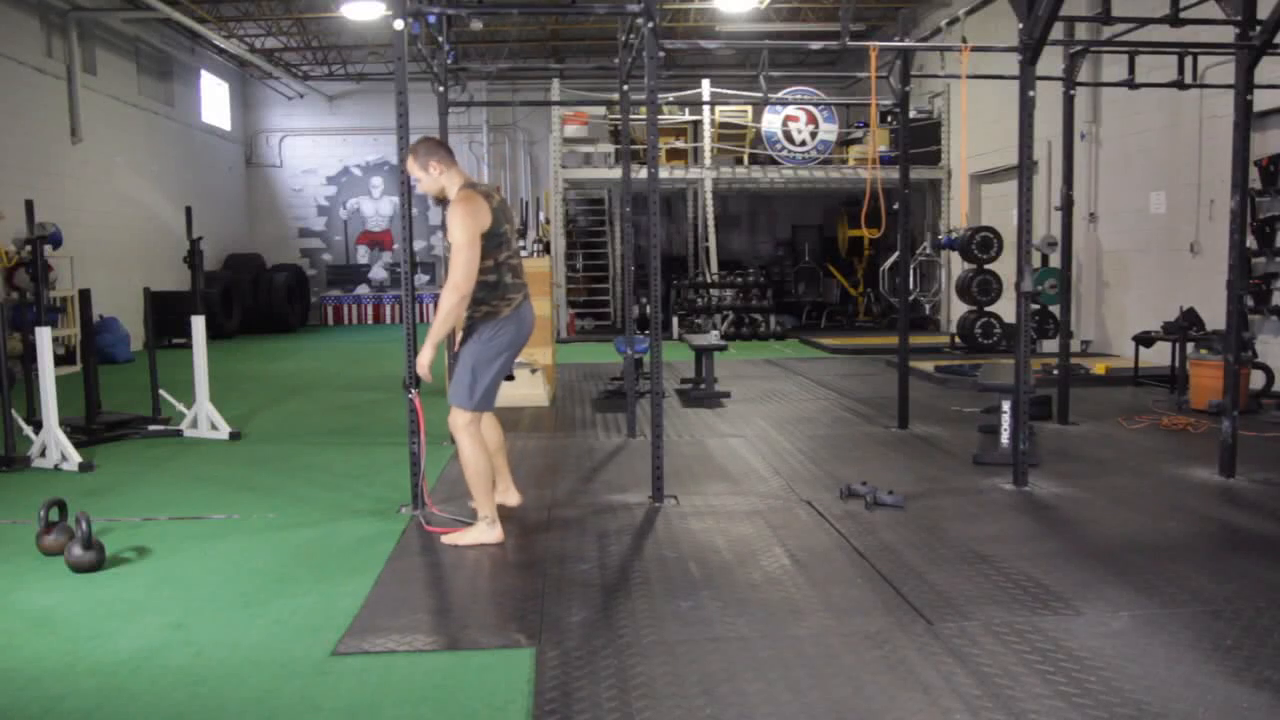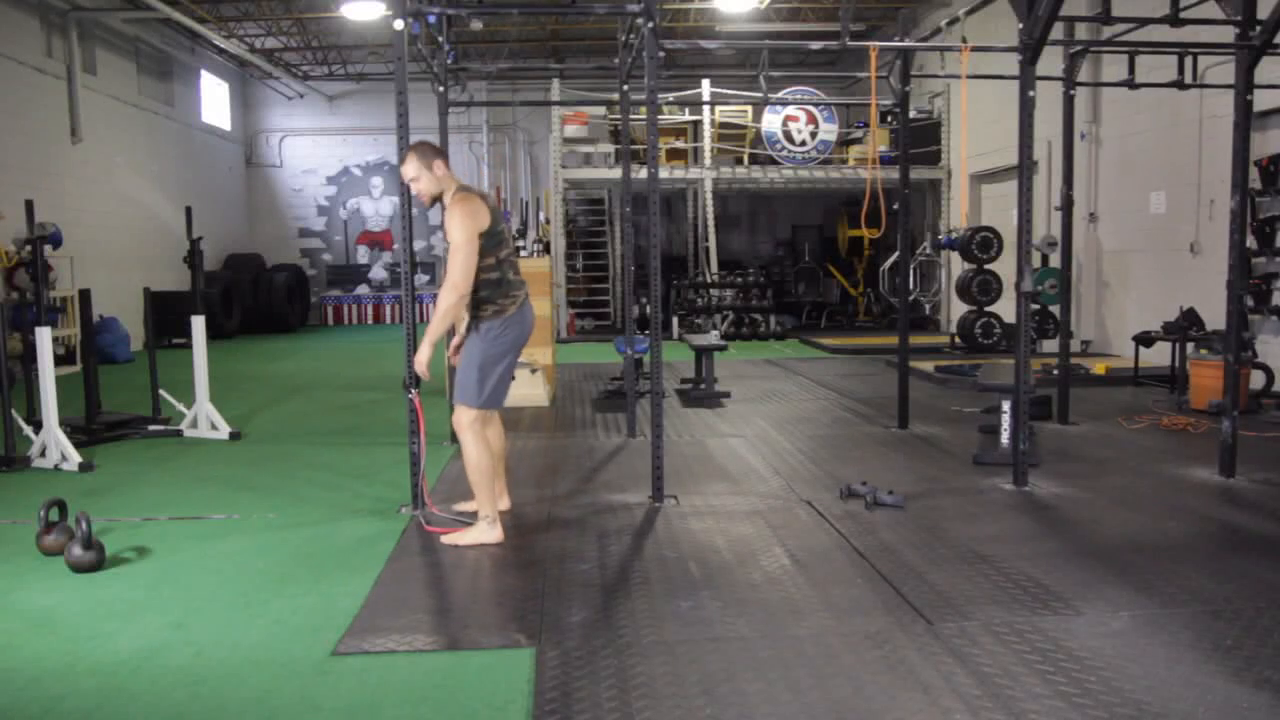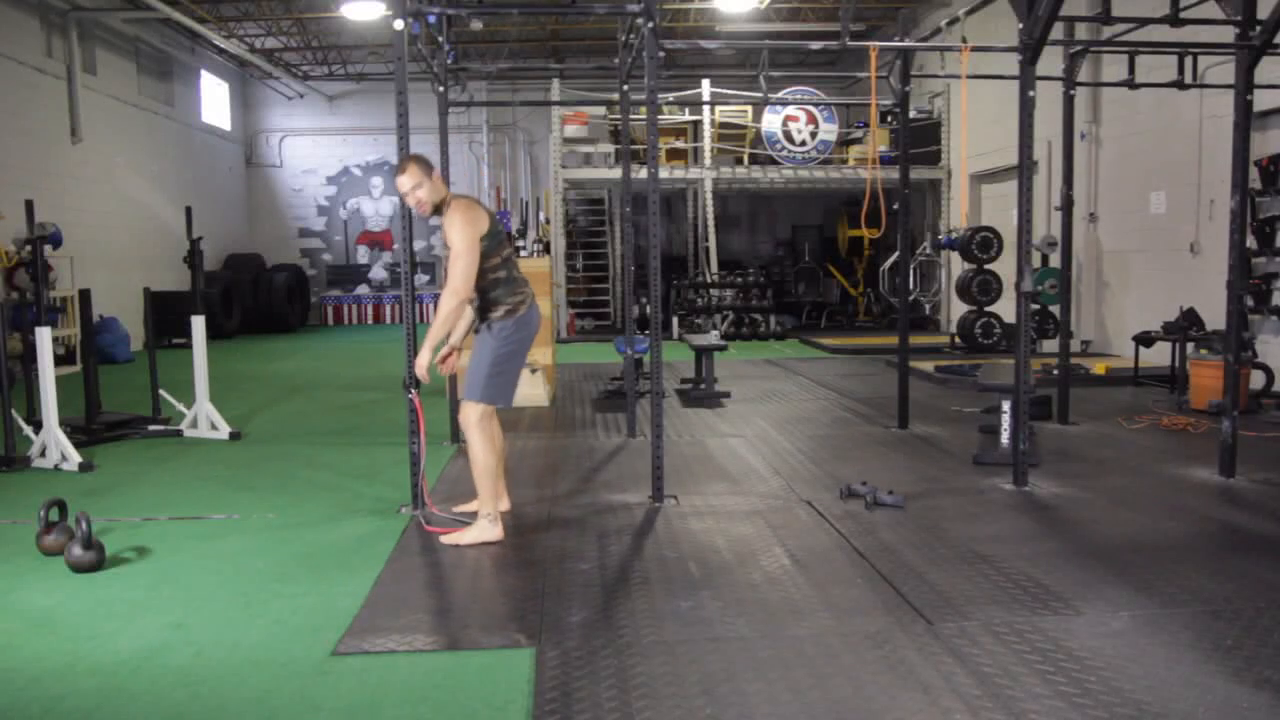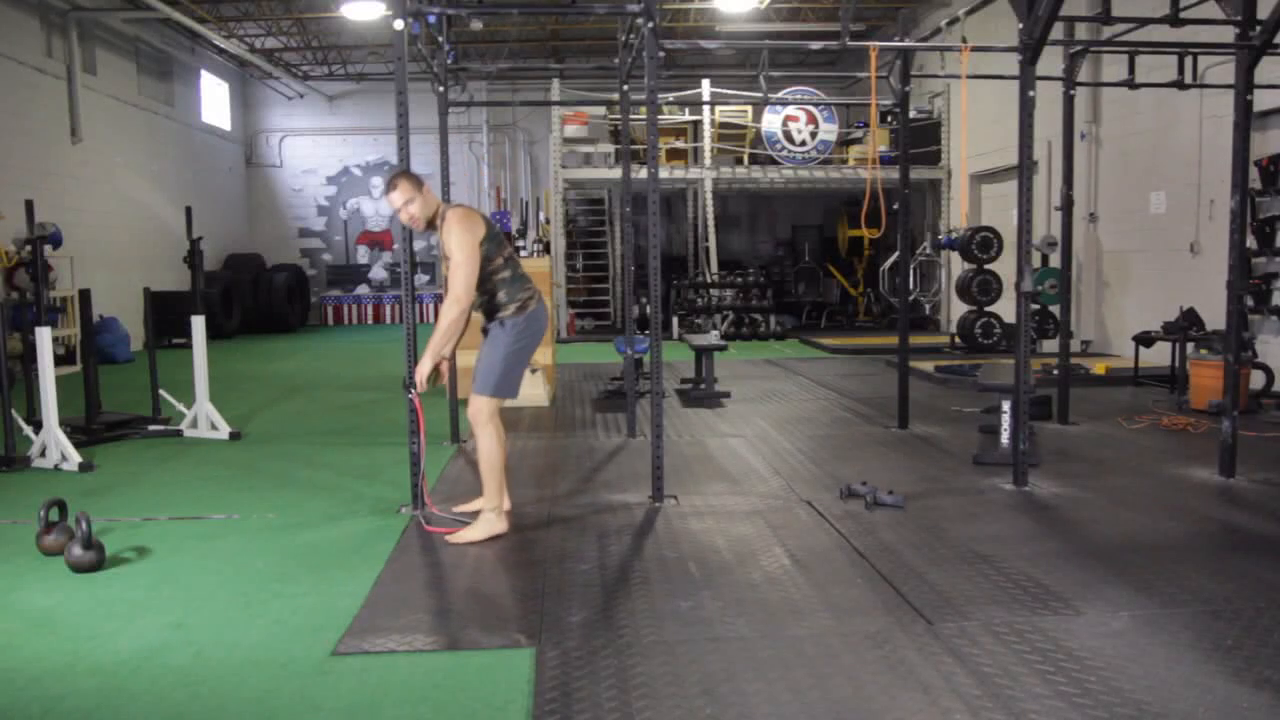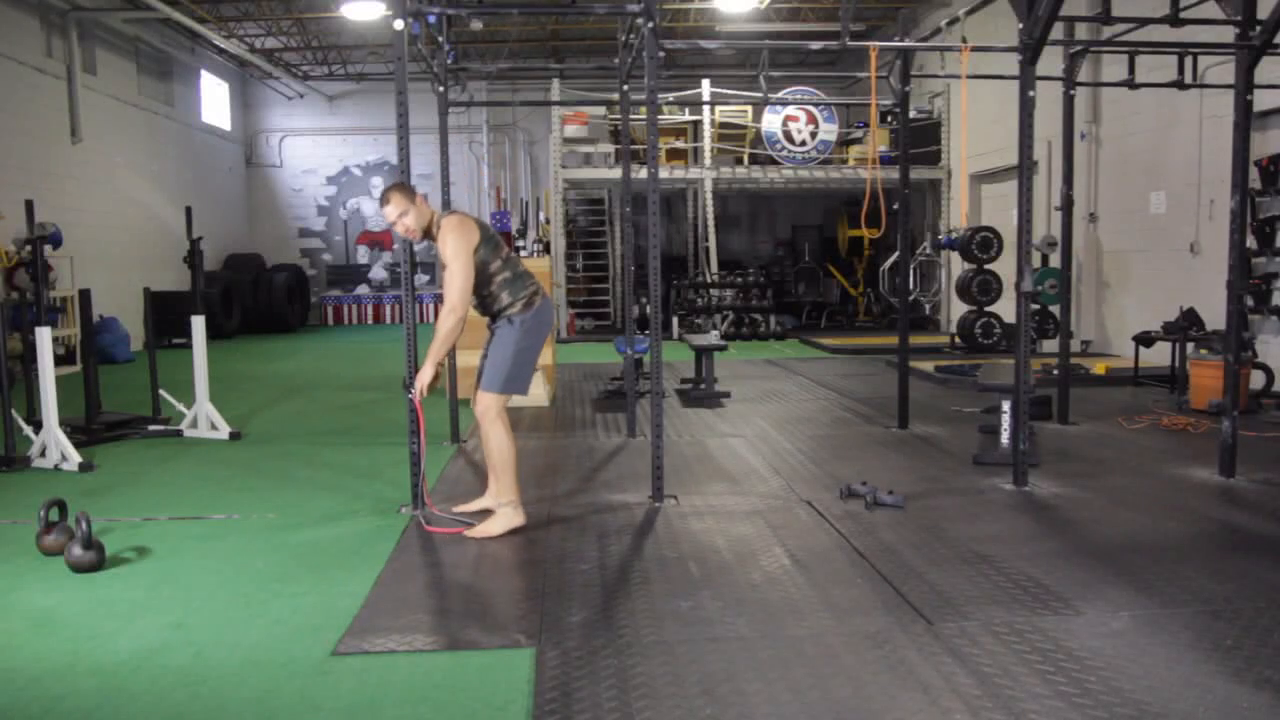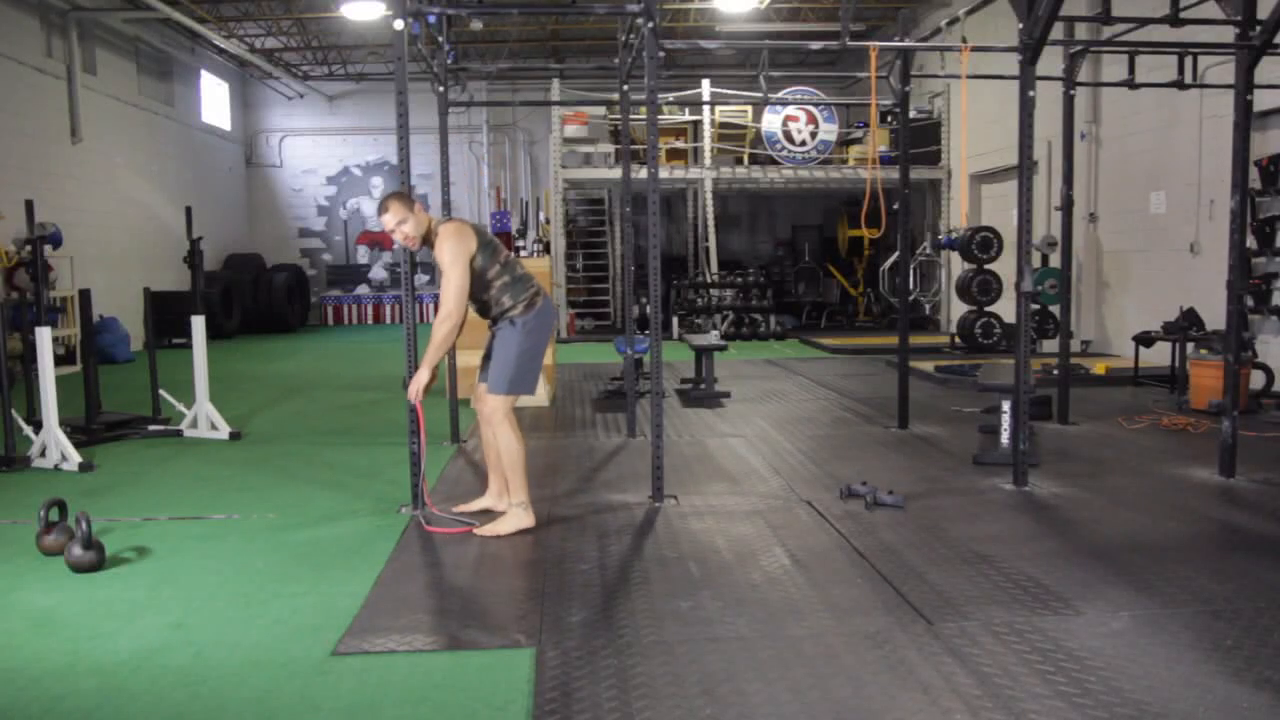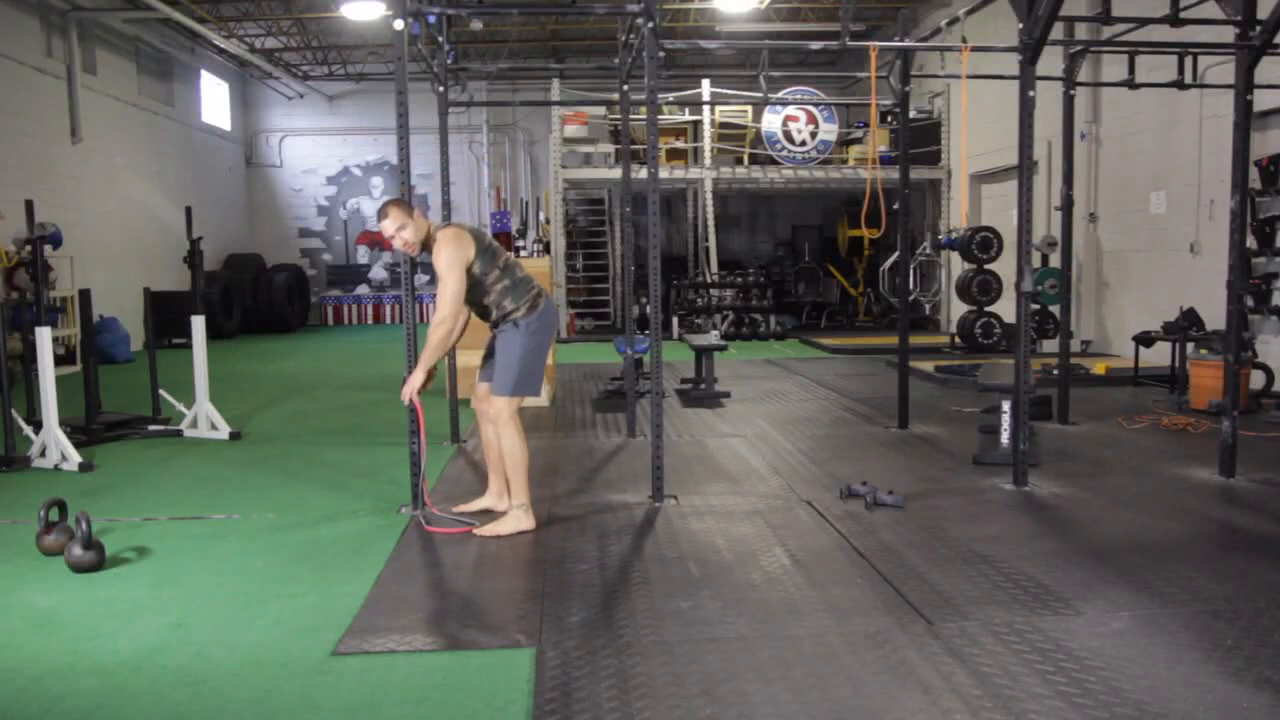
dt=0.1s
person 1, frame 1
left shoulder: (463, 207)
right shoulder: (486, 196)
left elbow: (459, 287)
left wrist: (430, 345)
right wrist: (466, 326)
left hip: (496, 322)
right hip: (513, 314)
left knee: (463, 421)
right knee: (476, 407)
left ankle: (488, 525)
right ankle: (503, 488)
person 1, frame 2
left shoulder: (461, 208)
right shoulder: (469, 204)
left elbow: (457, 287)
left wrist: (427, 342)
right wrist: (463, 332)
left hip: (499, 321)
right hip: (504, 317)
left knee: (466, 420)
right knee: (481, 411)
left ankle: (488, 524)
right ankle: (497, 493)
person 1, frame 3
left shoulder: (459, 214)
right shoulder: (462, 212)
left elbow: (457, 292)
right elbow: (471, 291)
left wrist: (428, 346)
right wrist: (453, 344)
left hip: (507, 321)
right hip: (505, 318)
left knee: (473, 417)
right knee: (483, 411)
left ankle: (489, 523)
right ankle: (496, 496)
person 1, frame 4
left shoulder: (457, 222)
right shoulder: (449, 230)
left elbow: (460, 300)
right elbow: (461, 301)
left wrist: (429, 355)
right wrist: (445, 354)
left hip: (519, 317)
right hip: (507, 318)
left knee: (481, 411)
right knee: (481, 408)
left ankle: (493, 517)
right ankle: (495, 496)
person 1, frame 5
left shoulder: (452, 229)
right shoulder: (445, 237)
left elbow: (455, 308)
right elbow: (457, 307)
left wrist: (430, 364)
right wrist: (439, 359)
left hip: (524, 314)
right hip: (511, 316)
left knee: (488, 408)
right knee: (485, 405)
left ankle: (510, 508)
right ankle: (497, 494)
person 1, frame 6
left shoulder: (449, 238)
right shoulder: (444, 242)
left elbow: (449, 315)
right elbow: (455, 313)
left wrist: (425, 368)
right wrist: (435, 363)
left hip: (527, 317)
right hip: (512, 319)
left knee: (497, 409)
right knee: (483, 404)
left ankle: (521, 510)
right ankle: (497, 494)
person 1, frame 7
left shoulder: (447, 243)
right shoulder: (445, 246)
left elbow: (445, 320)
right elbow: (456, 317)
left wrist: (420, 370)
right wrist: (433, 365)
left hip: (528, 319)
right hip: (512, 321)
left knee: (501, 411)
right knee: (483, 404)
left ankle: (521, 511)
right ankle: (497, 494)
